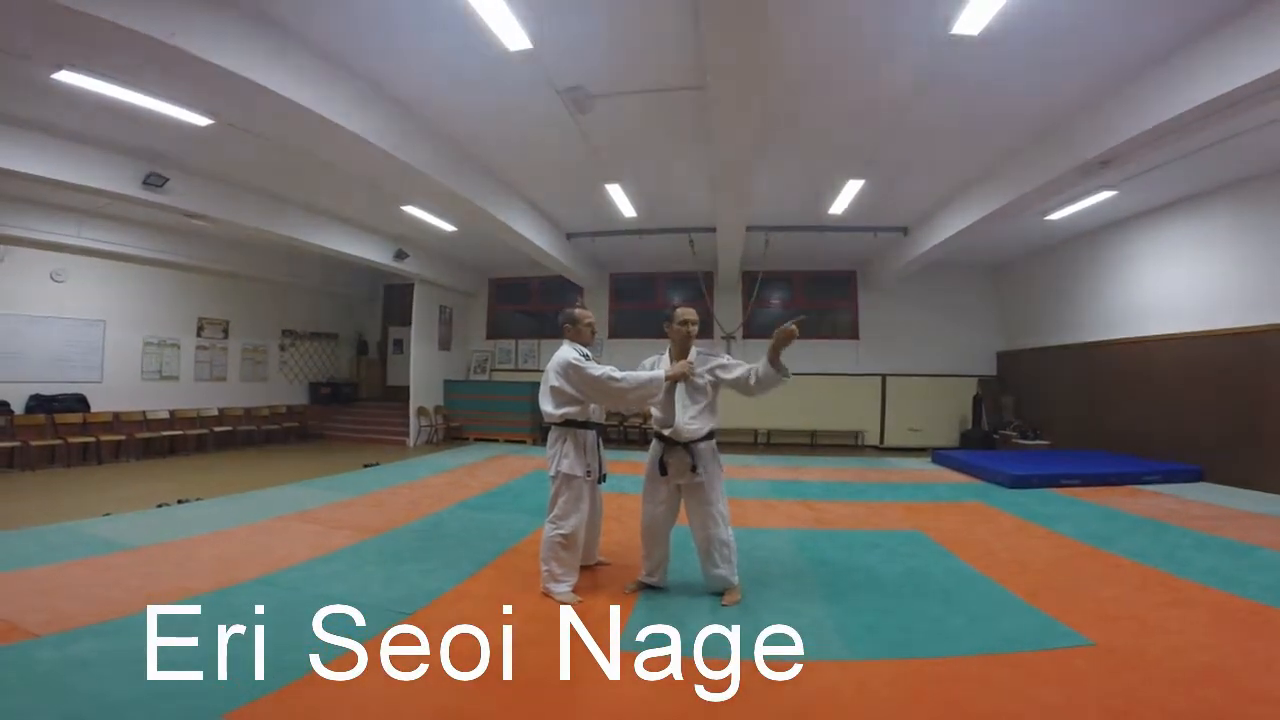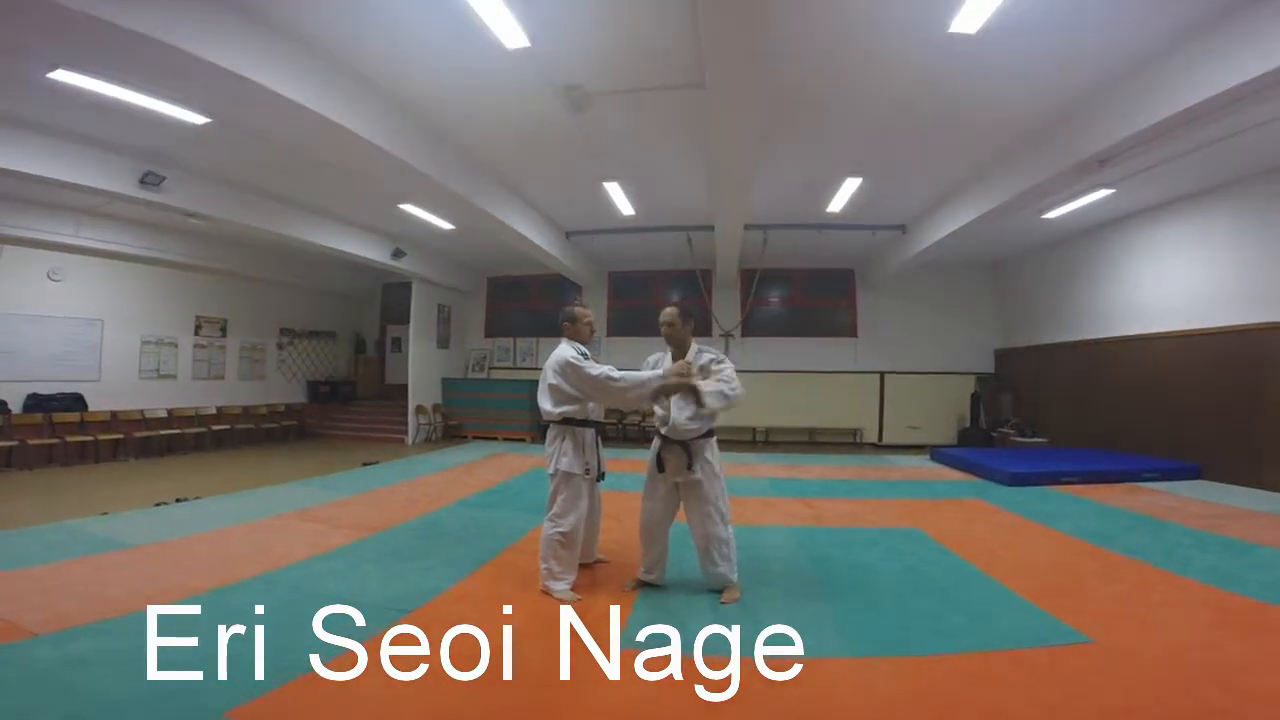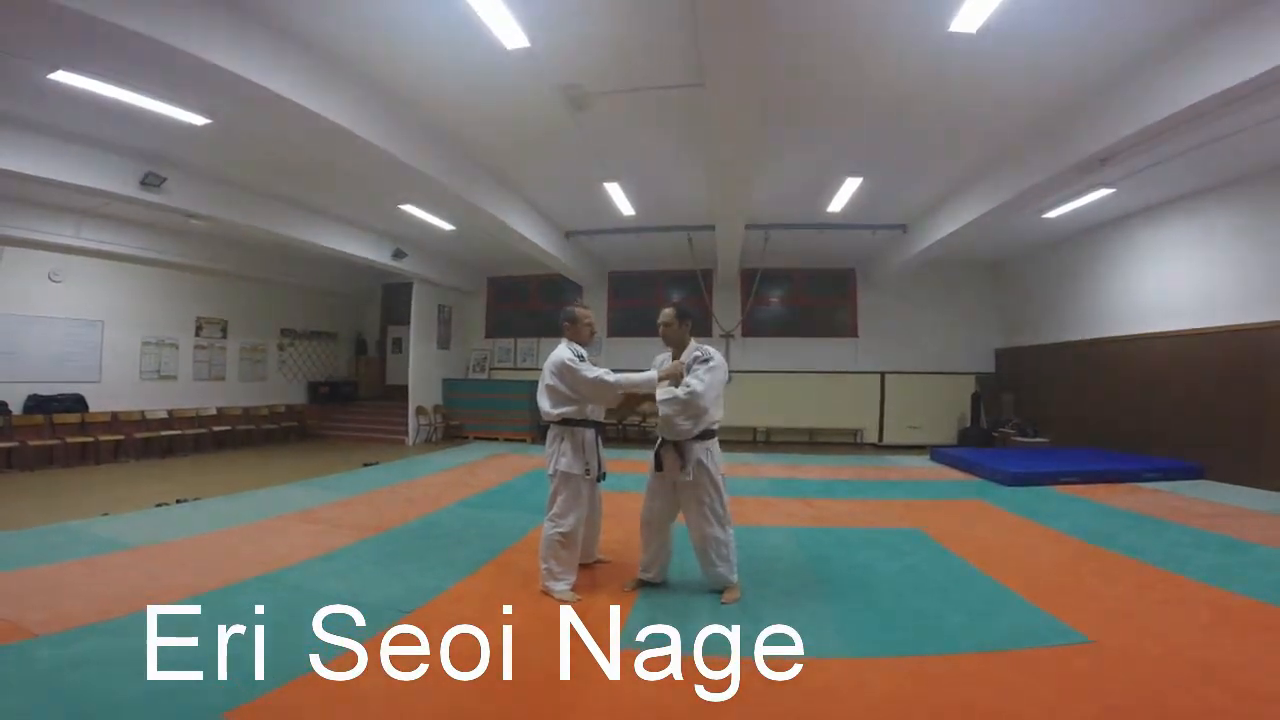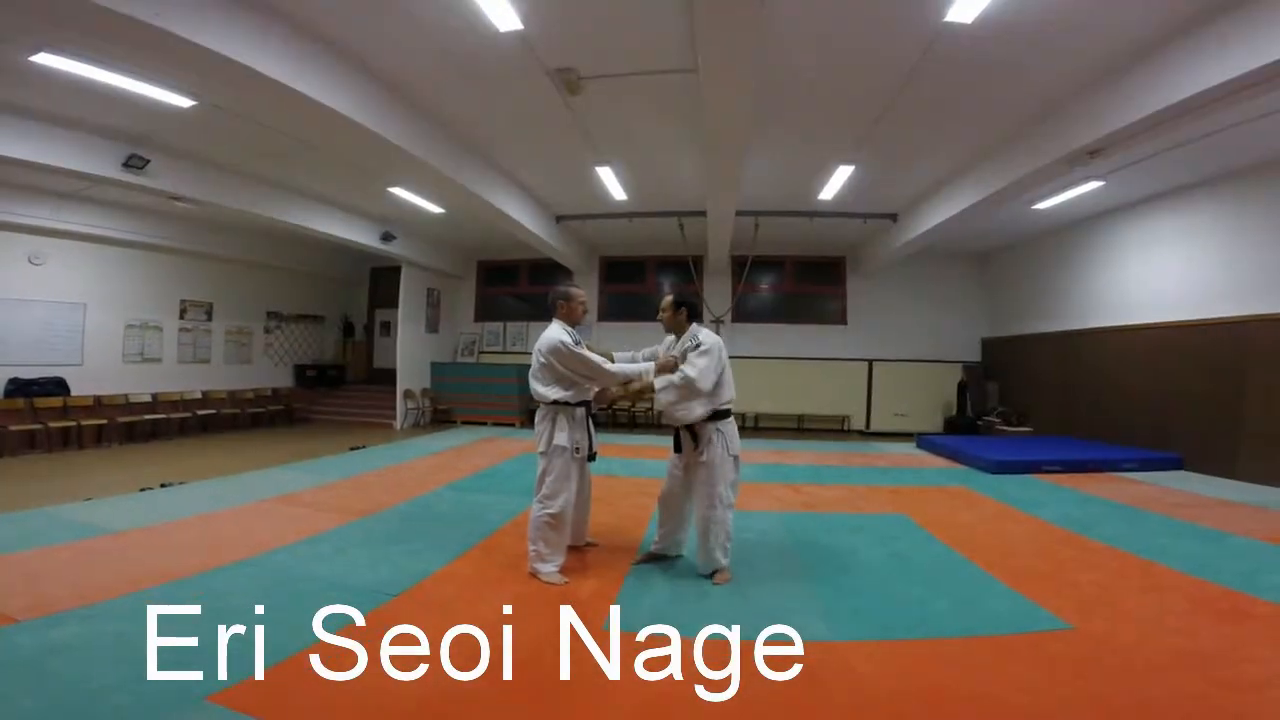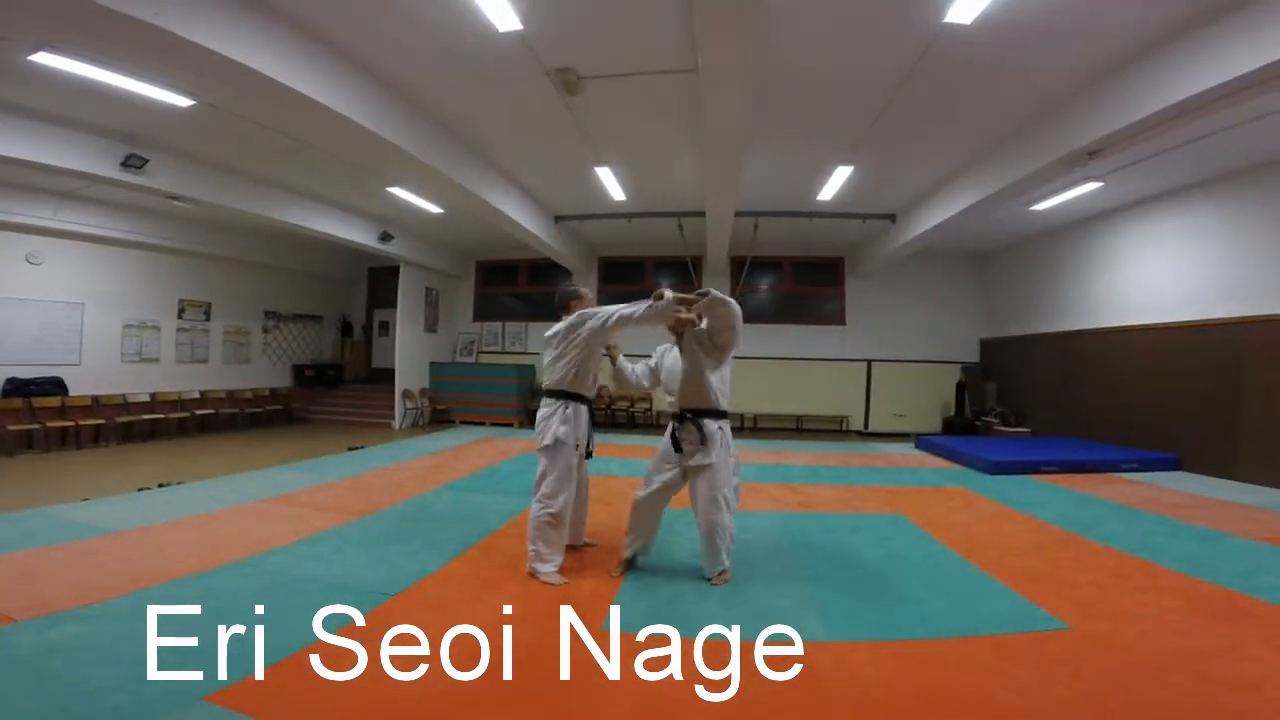
dt=0.3s
person 1, frame 1
left shoulder: (577, 358)
right shoulder: (569, 360)
left elbow: (602, 391)
right elbow: (615, 383)
right wrist: (667, 375)
left hip: (583, 441)
right hip: (571, 443)
left knee: (590, 506)
right knee: (567, 514)
left ankle: (585, 556)
right ankle: (556, 582)
person 1, frame 2
left shoulder: (576, 355)
right shoulder: (566, 358)
left elbow: (599, 390)
right elbow: (613, 382)
right wrist: (664, 376)
left hip: (582, 438)
right hip: (569, 441)
left knee: (588, 504)
right knee: (565, 512)
left ankle: (584, 554)
right ankle: (555, 580)
person 1, frame 3
left shoulder: (575, 356)
right shoulder: (564, 360)
left elbow: (595, 391)
right elbow: (608, 384)
right wrist: (660, 375)
left hip: (583, 438)
right hip: (570, 441)
left knee: (588, 504)
right knee: (566, 513)
left ankle: (585, 554)
right ankle: (555, 580)
person 1, frame 4
left shoulder: (567, 336)
right shoulder: (556, 341)
right elbow: (602, 370)
left wrist: (597, 391)
right wrist: (655, 368)
left hip: (574, 420)
right hip: (559, 423)
left knee: (578, 486)
right knee: (554, 494)
left ankle: (575, 537)
right ankle: (543, 563)
person 1, frame 5
left shoulder: (577, 334)
right shoulder: (572, 328)
right elbow: (613, 315)
right wrist: (667, 301)
left hip: (572, 415)
right hip: (561, 419)
left knee: (576, 485)
right knee: (554, 492)
left ankle: (570, 537)
right ankle: (542, 563)
person 2, frame 1
left shoulder: (713, 364)
right shoulder: (651, 366)
left elbow: (753, 380)
left wrist: (775, 351)
left hip: (700, 454)
right hip: (663, 453)
left knee: (712, 523)
right knee: (654, 521)
left ankle: (727, 582)
right ankle: (651, 576)
person 2, frame 2
left shoulder: (711, 360)
right shoulder: (654, 362)
left elbow: (730, 393)
left wrist: (690, 388)
left hip: (699, 452)
right hip: (664, 449)
left knee: (711, 520)
right knee: (653, 518)
left ankle: (726, 579)
right ankle: (650, 574)
person 2, frame 3
left shoulder: (708, 359)
right shoulder: (662, 361)
left elbow: (694, 397)
left wrist: (648, 397)
left hip: (697, 451)
right hip: (668, 449)
left knee: (709, 521)
right knee: (654, 517)
left ankle: (727, 580)
right ankle: (651, 573)
person 2, frame 4
left shoulder: (706, 342)
right shoulder: (672, 344)
left elbow: (691, 380)
right elbow: (642, 358)
left wrist: (648, 386)
right wrist: (605, 355)
left hip: (714, 433)
right hip: (689, 433)
left knee: (712, 503)
right knee: (673, 495)
left ankle: (718, 563)
right ankle: (666, 547)
person 2, frame 5
left shoulder: (715, 337)
right shoulder: (666, 353)
left elbow: (727, 311)
left wrist: (700, 297)
left hip: (711, 434)
right hip: (679, 431)
left knee: (715, 508)
right knee: (647, 498)
left ankle: (719, 565)
right ankle: (632, 553)
